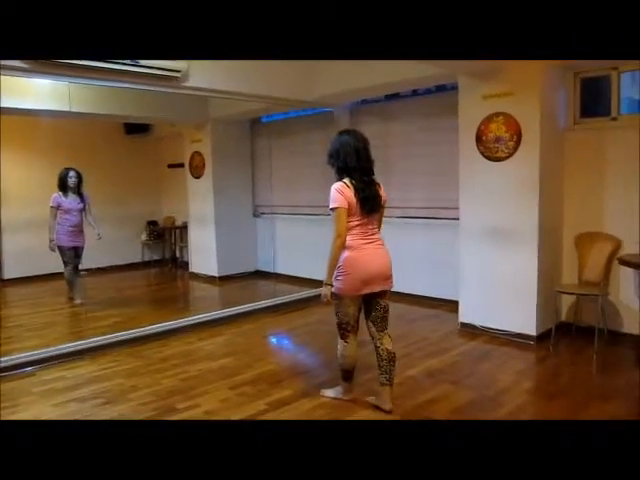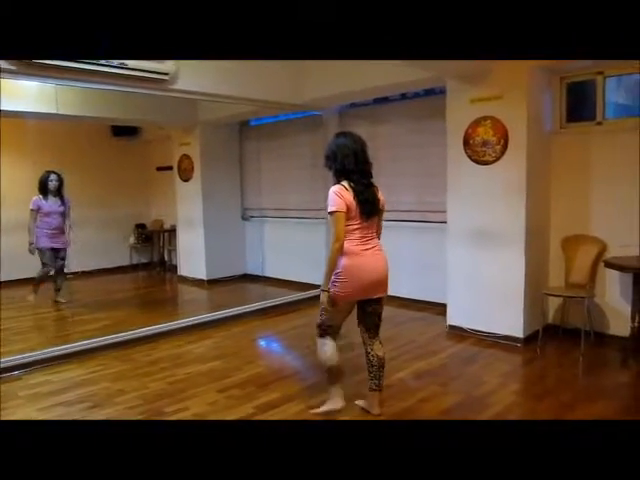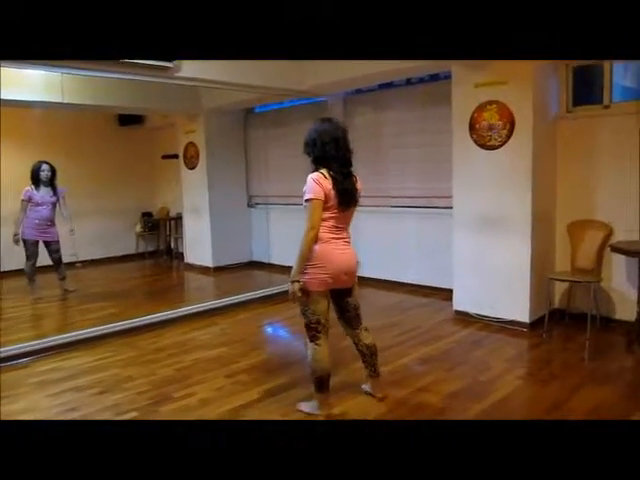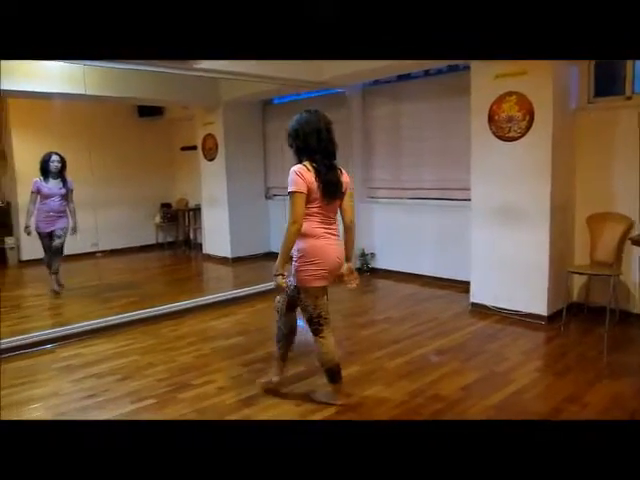
dt=0.5s
person 1, frame 1
left shoulder: (340, 189)
right shoulder: (377, 188)
left elbow: (340, 237)
left wrist: (328, 280)
left hip: (354, 265)
right hip: (380, 261)
left knee: (347, 333)
right knee: (380, 331)
left ankle: (345, 389)
right ankle: (386, 396)
person 1, frame 2
left shoulder: (338, 192)
right shoulder: (375, 191)
left elbow: (338, 242)
left wrist: (325, 286)
left hip: (352, 270)
right hip: (378, 266)
left knee: (325, 332)
right knee: (372, 336)
left ankle: (336, 395)
right ankle: (374, 400)
person 1, frame 3
left shoulder: (317, 179)
right shoulder: (352, 181)
left elbow: (312, 230)
left wrist: (295, 274)
left hip: (320, 262)
right hip: (346, 259)
left knee: (316, 335)
right knee: (354, 326)
left ankle: (322, 402)
right ankle: (375, 384)
person 1, frame 4
left shoulder: (300, 172)
right shoulder: (340, 174)
left elbow: (295, 224)
right elbow: (349, 223)
left wrist: (279, 268)
right wrist: (348, 261)
left hip: (311, 255)
right hip: (333, 253)
left knee: (319, 327)
right knee: (285, 306)
left ankle: (336, 391)
right ankle: (277, 372)
person 2, frame 1
left shoulder: (83, 197)
right shoulder: (57, 197)
left elbow: (88, 215)
right elbow: (52, 219)
left wrist: (96, 229)
right wrist: (52, 238)
left hip: (78, 235)
right hip: (63, 235)
left knee: (75, 265)
right knee: (69, 265)
left ankle: (71, 292)
right ankle: (76, 295)
person 2, frame 2
left shoulder: (64, 200)
right shoulder: (37, 200)
left elbow: (67, 219)
right elbow: (32, 222)
left wrist: (67, 235)
right wrist: (31, 241)
left hip: (59, 237)
right hip: (43, 237)
left knee: (60, 267)
right knee: (48, 266)
left ankle: (57, 294)
right ankle: (34, 290)
person 2, frame 3
left shoulder: (58, 191)
right shoulder: (29, 191)
left elbow: (63, 208)
right elbow: (22, 212)
left wrist: (70, 224)
right wrist: (16, 231)
left hip: (49, 229)
right hip: (31, 229)
left knee: (57, 258)
right knee: (31, 260)
left ankle: (63, 285)
right ankle: (33, 290)
person 2, frame 4
left shoulder: (66, 182)
right shoulder: (38, 182)
left elbow: (70, 203)
right elbow: (32, 205)
left wrist: (74, 221)
right wrist: (27, 223)
left hip: (61, 219)
right hip: (43, 221)
left knee: (57, 246)
right knee: (48, 252)
left ankle: (54, 280)
right ankle: (55, 278)
